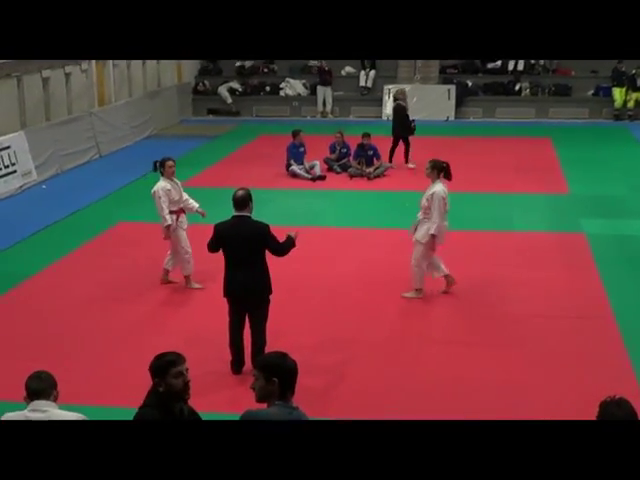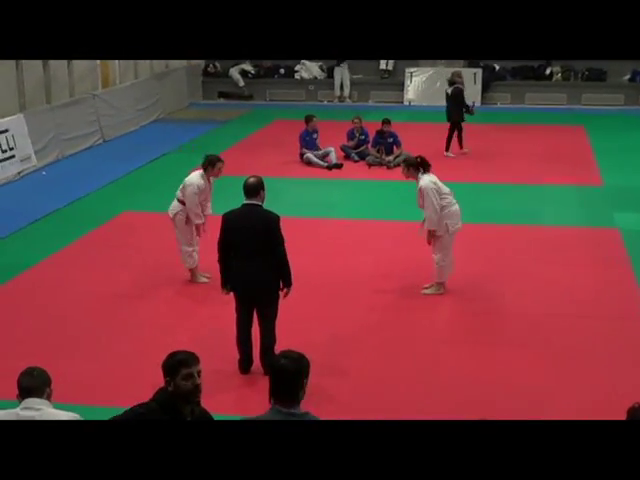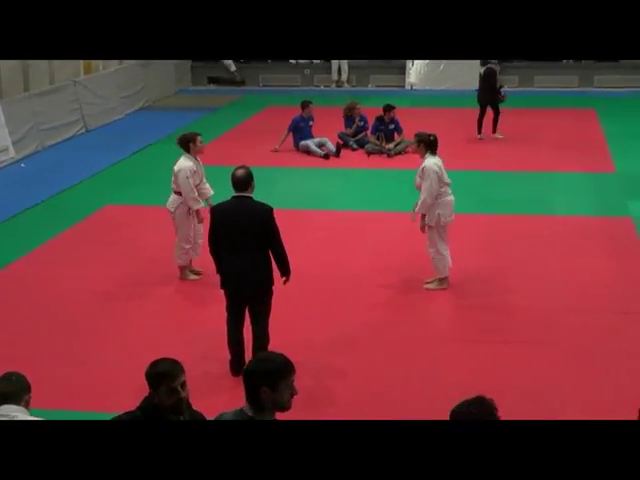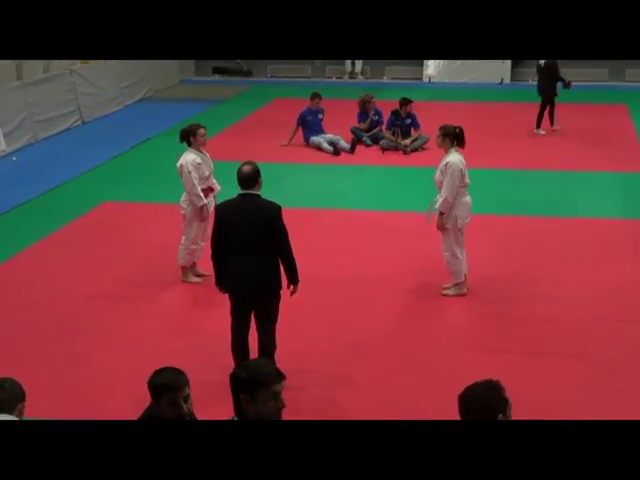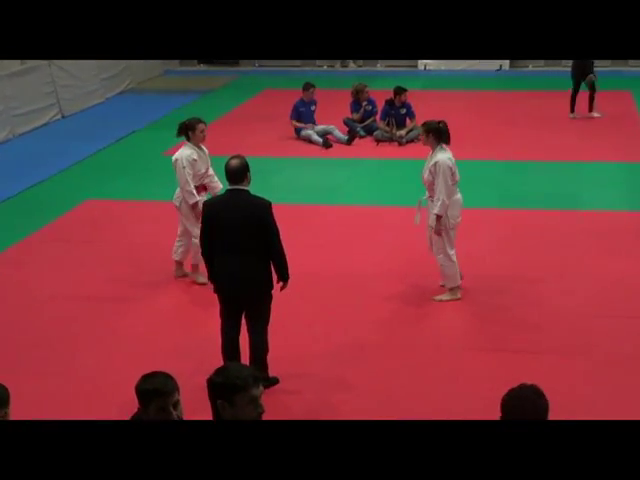
dt=0.5s
person 1, frame 1
left shoulder: (221, 228)
right shoulder: (260, 228)
left elbow: (212, 248)
right elbow: (278, 250)
right wrist: (291, 240)
left hip: (233, 286)
right hip: (257, 286)
left knee: (235, 326)
right knee: (258, 326)
left ankle: (237, 364)
person 1, frame 2
left shoulder: (229, 217)
right shoulder: (271, 218)
left elbow: (223, 252)
right elbow: (279, 252)
left wrist: (225, 279)
right wrist: (286, 280)
left hip: (240, 280)
right hip: (266, 281)
left knee: (243, 322)
right knee: (267, 323)
left ankle: (245, 363)
right ankle: (268, 364)
person 1, frame 3
left shoulder: (218, 210)
right shoulder: (263, 210)
left elbow: (214, 245)
right elbow: (275, 244)
left wrist: (222, 268)
right wrist: (285, 269)
left hip: (231, 276)
right hip: (258, 276)
left knee: (234, 321)
right knee: (259, 322)
left ankle: (237, 364)
person 1, frame 4
left shoulder: (223, 209)
right shoulder: (272, 209)
left elbow: (217, 248)
right elbow: (283, 247)
left wrist: (220, 278)
right wrist: (293, 277)
left hip: (236, 279)
right hip: (266, 280)
left knee: (239, 327)
right knee: (266, 328)
person 1, frame 5
left shoulder: (211, 206)
right shoulder: (261, 206)
left elbow: (206, 245)
right elbow: (274, 244)
left wrist: (213, 273)
right wrist: (282, 273)
left hip: (225, 278)
right hip: (256, 279)
left knee: (229, 328)
right knee: (257, 329)
right ankle: (259, 377)
person 2, frame 1
left shoulder: (437, 191)
right shoulder: (437, 185)
left elbow: (436, 217)
left wrist: (432, 238)
right wrist: (418, 223)
left hip: (432, 229)
right hip: (427, 225)
left knee: (418, 260)
right knee: (428, 257)
right ankle: (448, 279)
person 2, frame 2
left shoulder: (425, 185)
right shoulder: (425, 178)
left elbow: (433, 210)
left wrist: (430, 232)
right wrist: (426, 223)
left hip: (447, 217)
right hip: (446, 213)
left knee: (442, 253)
right knee: (440, 251)
left ankle: (440, 286)
right ankle: (439, 282)
person 2, frame 3
left shoulder: (429, 166)
right shoulder: (432, 160)
left elbow: (428, 194)
left wrist: (422, 217)
right wrist: (424, 214)
left hip: (438, 208)
right hip: (441, 205)
left knee: (436, 245)
right knee: (439, 243)
left ankle: (442, 281)
right ankle: (442, 276)
person 2, frame 4
left shoulder: (452, 162)
right shoulder: (452, 156)
left elbow: (448, 193)
left wrist: (440, 216)
right wrist: (443, 214)
left hip: (455, 208)
right hip: (456, 206)
left knee: (451, 248)
right knee: (456, 246)
left ankle: (460, 285)
right ankle: (460, 281)
person 2, frame 5
left shoulder: (441, 161)
right shoulder: (440, 151)
left elbow: (442, 193)
left wrist: (438, 220)
left hip: (446, 207)
right hip: (440, 203)
left knee: (443, 248)
right knee: (436, 243)
left ankle: (454, 289)
right ankle: (453, 276)
person 3, frame 1
left shoulder: (175, 182)
right shoulder: (160, 188)
left elbow: (184, 198)
right elbow: (163, 210)
left wrist: (197, 209)
right wrist: (168, 228)
left hip: (180, 219)
right hip: (172, 222)
left knee: (176, 250)
right knee: (185, 251)
left ankle: (164, 276)
right ankle: (188, 282)
person 3, frame 2
left shoulder: (207, 178)
right shoulder: (194, 183)
left elbow: (206, 200)
right elbow: (193, 206)
left wrist: (205, 218)
right wrist: (198, 224)
left hip: (189, 212)
right hip: (181, 212)
left knee: (193, 241)
right knee: (187, 244)
left ankle: (196, 271)
right ankle: (194, 275)
person 3, frame 3
left shoulder: (195, 160)
right shoulder: (185, 166)
left elbow: (201, 182)
right elbow: (189, 191)
left wrist: (208, 201)
right wrist: (198, 211)
left hip: (190, 203)
right hip: (181, 204)
left knee: (197, 236)
right knee: (185, 239)
left ankle: (190, 266)
right ankle: (183, 272)
person 3, frame 4
left shoulder: (202, 154)
right shoulder: (189, 160)
right elbow: (193, 187)
left wrist: (211, 199)
right wrist: (202, 207)
left hip: (205, 199)
right hip: (194, 203)
left knee: (201, 236)
right knee: (191, 237)
left ankle: (193, 268)
right ankle: (185, 273)
person 3, frame 5
left shoulder: (201, 150)
right shoulder: (184, 155)
left elbow: (209, 173)
right elbow: (186, 184)
left wrist: (217, 192)
right wrist: (196, 205)
left hip: (198, 196)
right hip: (188, 200)
left knee: (186, 234)
right knee: (199, 234)
left ankle: (179, 269)
right ankle: (196, 272)
